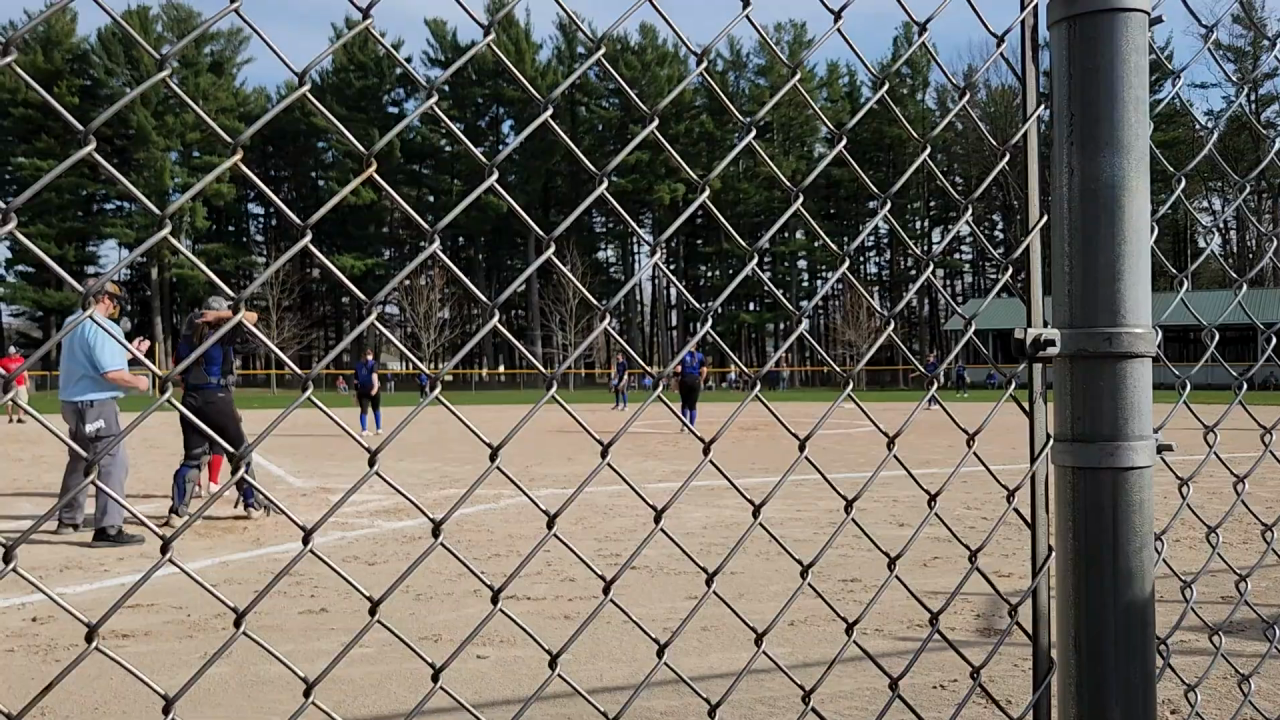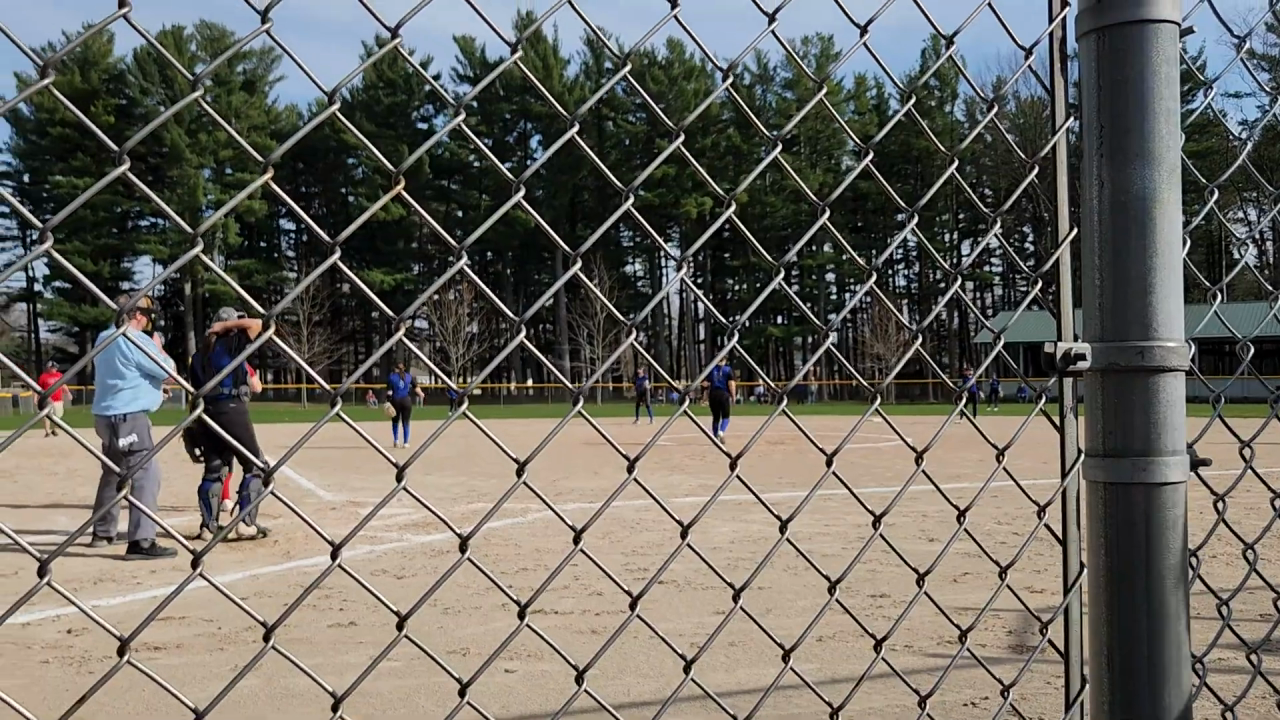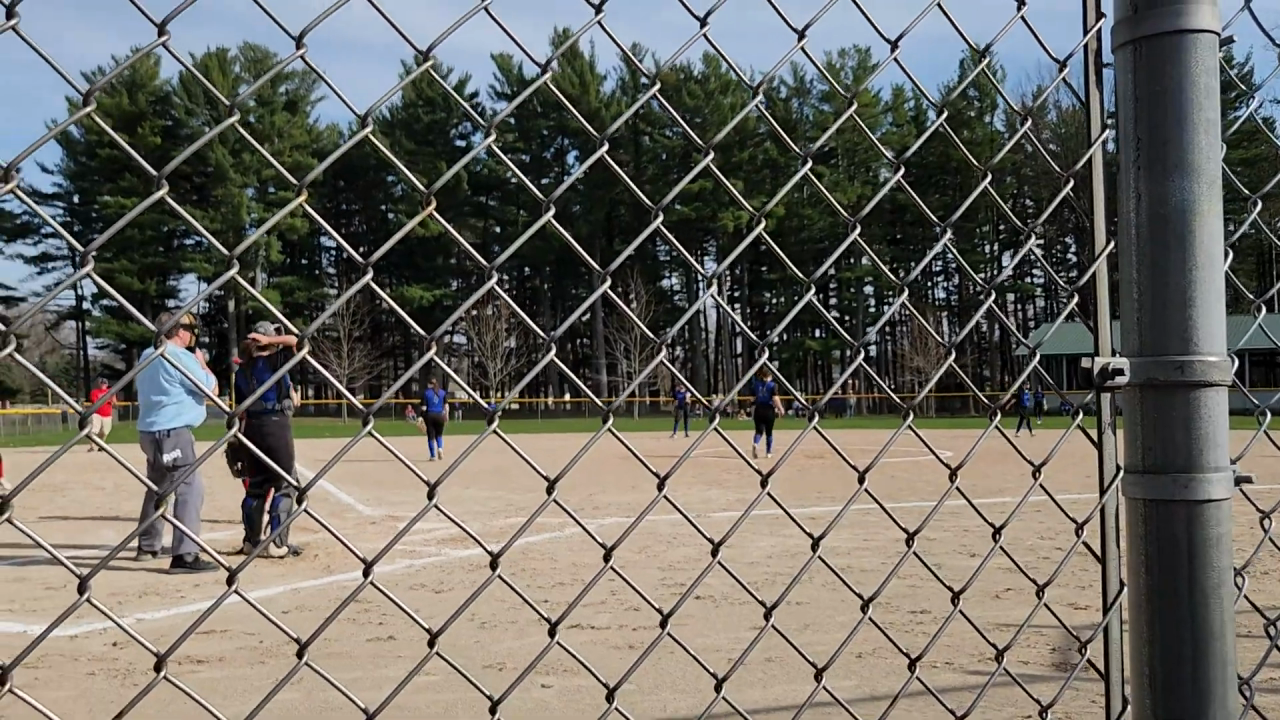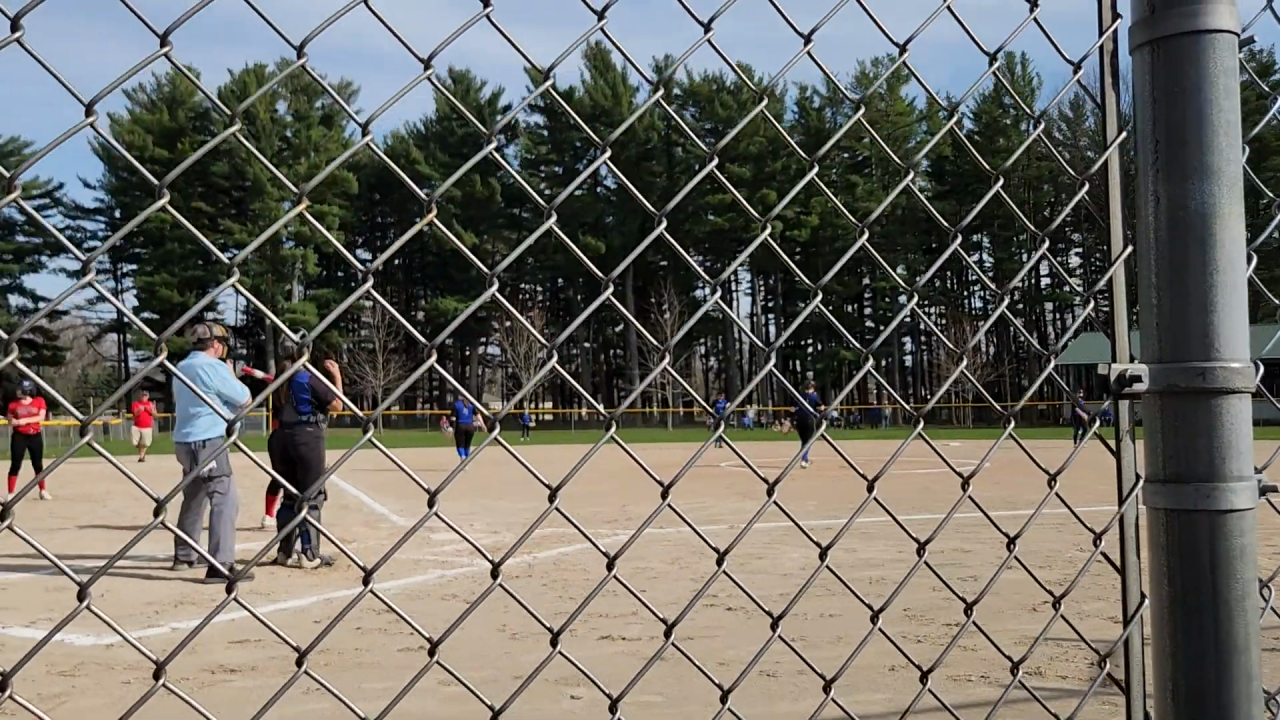
dt=0.4s
person 1, frame 1
left shoulder: (72, 324)
right shoulder: (101, 326)
right elbow: (111, 373)
left wrist: (130, 352)
right wrist: (137, 382)
left hip: (74, 402)
right hip: (95, 404)
left knee: (80, 461)
right knee: (113, 462)
left ankle: (68, 519)
right ankle: (107, 529)
person 1, frame 2
left shoulder: (103, 339)
right shoulder: (136, 340)
right elbow: (170, 373)
left wrist: (155, 389)
right wrist: (158, 348)
left hip: (106, 416)
right hip: (128, 418)
left knee: (113, 474)
right knee: (147, 475)
left ankle: (102, 532)
right ankle: (141, 542)
person 1, frame 3
left shoulder: (147, 357)
right shoulder: (180, 357)
right elbow: (212, 390)
right wrist: (201, 363)
left hip: (150, 431)
right hip: (173, 433)
left knee: (158, 489)
right knee: (190, 490)
left ankle: (147, 546)
right ankle: (185, 556)
person 1, frame 4
left shoulder: (181, 368)
right shoulder: (214, 368)
right elbow: (246, 400)
right wrist: (231, 375)
left hip: (186, 442)
right hip: (207, 444)
left knee: (193, 499)
right knee: (224, 500)
left ankle: (183, 555)
right ankle: (220, 566)
person 2, frame 1
left shoulder: (185, 340)
right shoulder: (222, 336)
left elbow: (181, 373)
right elbow: (251, 317)
right wrist: (218, 316)
left hip: (190, 400)
right hip: (218, 399)
left knee: (192, 457)
right knee: (239, 452)
left ankle: (177, 513)
right ankle: (253, 506)
person 2, frame 2
left shoulder: (200, 355)
right shoulder: (231, 345)
left elbow: (194, 392)
right elbow: (256, 324)
left wrist: (192, 426)
right wrist: (226, 326)
left hip: (208, 413)
right hip: (233, 411)
left knee: (213, 471)
right knee: (254, 465)
left ankle: (208, 527)
right ankle: (246, 522)
person 2, frame 3
left shoulder: (242, 370)
right shoulder: (274, 361)
right elbow: (299, 341)
left wrist: (240, 437)
right wrist: (273, 340)
left hip: (252, 427)
right hip: (276, 425)
left knee: (256, 485)
right knee: (284, 485)
left ankle: (251, 542)
right ankle: (277, 544)
person 2, frame 4
right shoulder: (310, 377)
left elbow: (280, 413)
right elbow: (336, 406)
right wrist: (336, 375)
left hip: (283, 438)
right hip: (308, 437)
left knee: (290, 496)
right knee: (311, 497)
left ankle: (285, 552)
right ankle: (310, 555)
